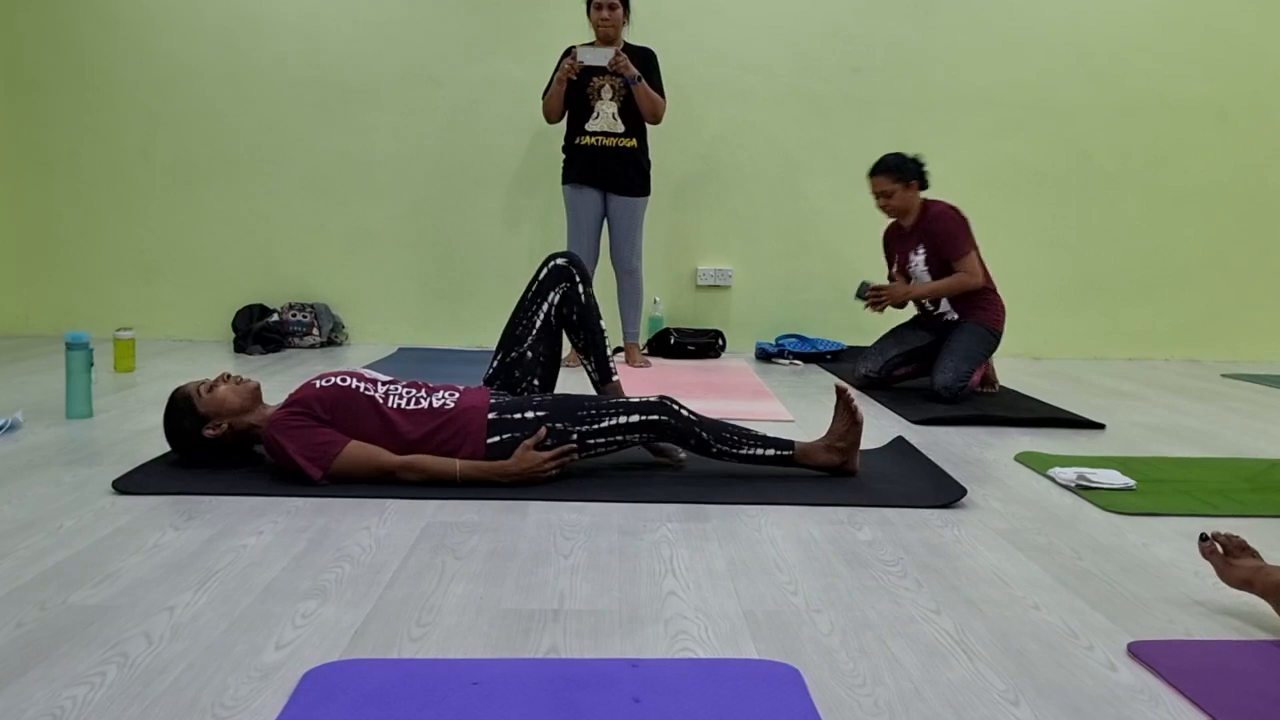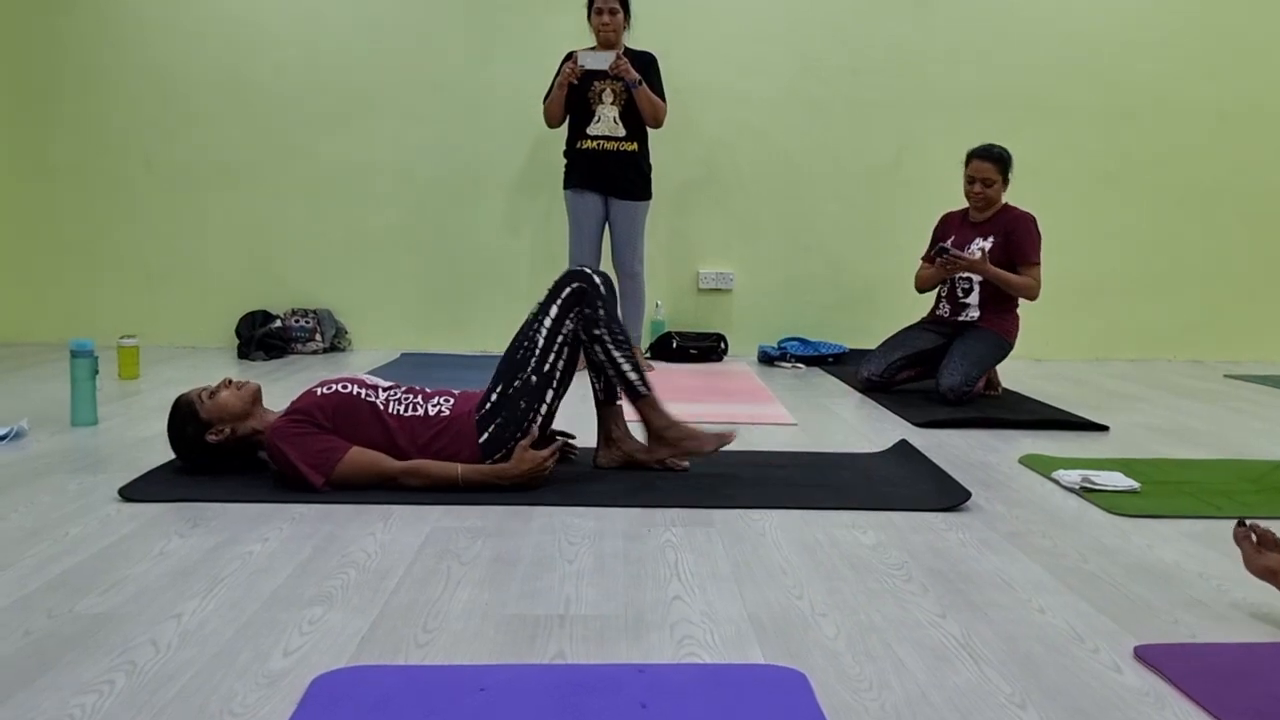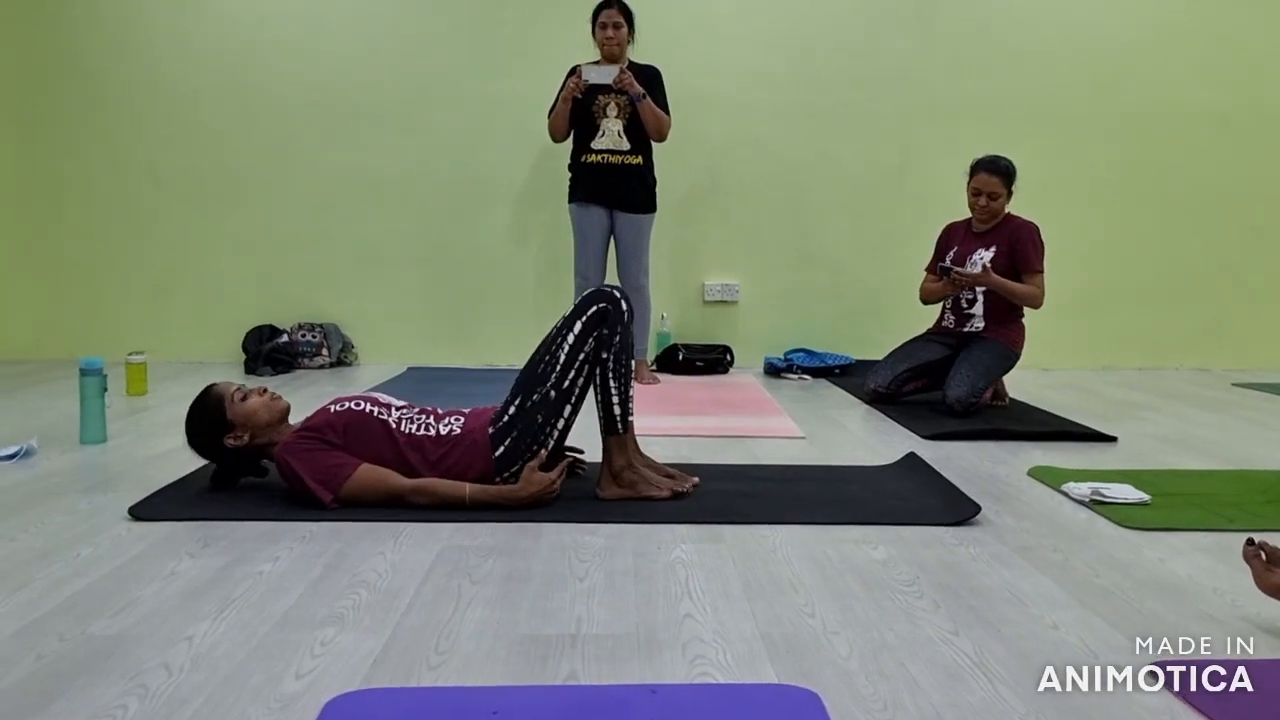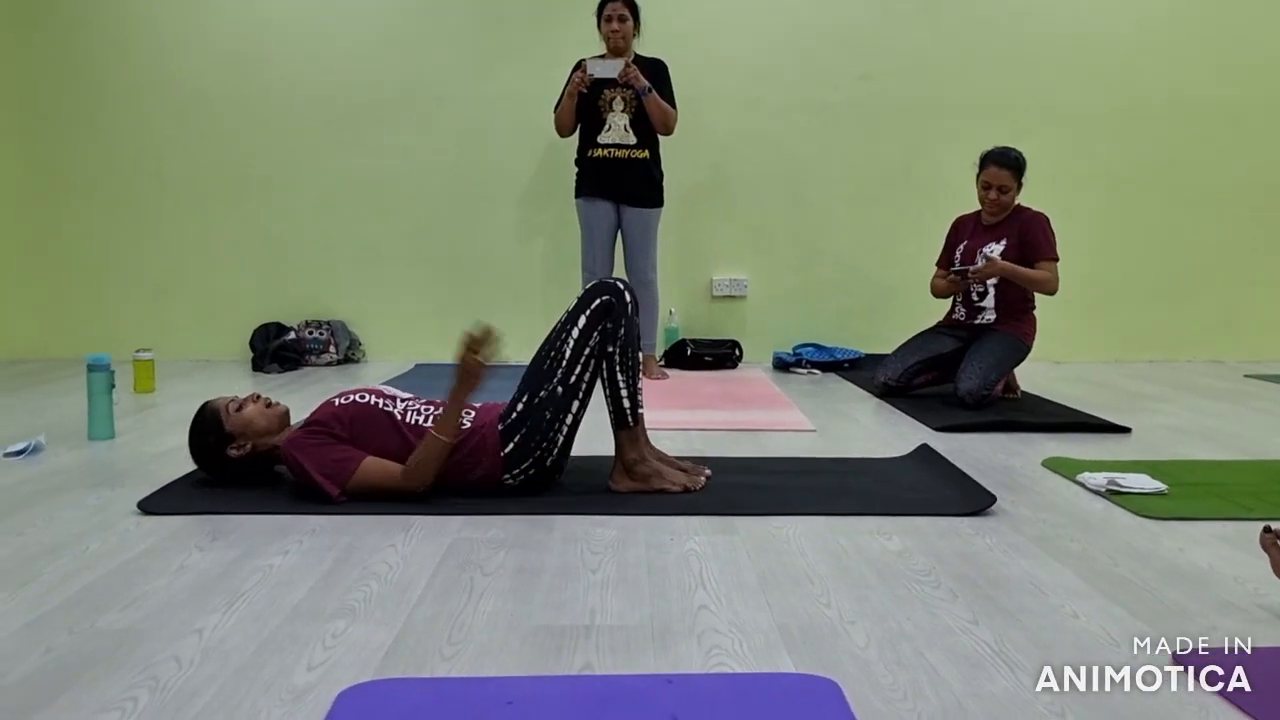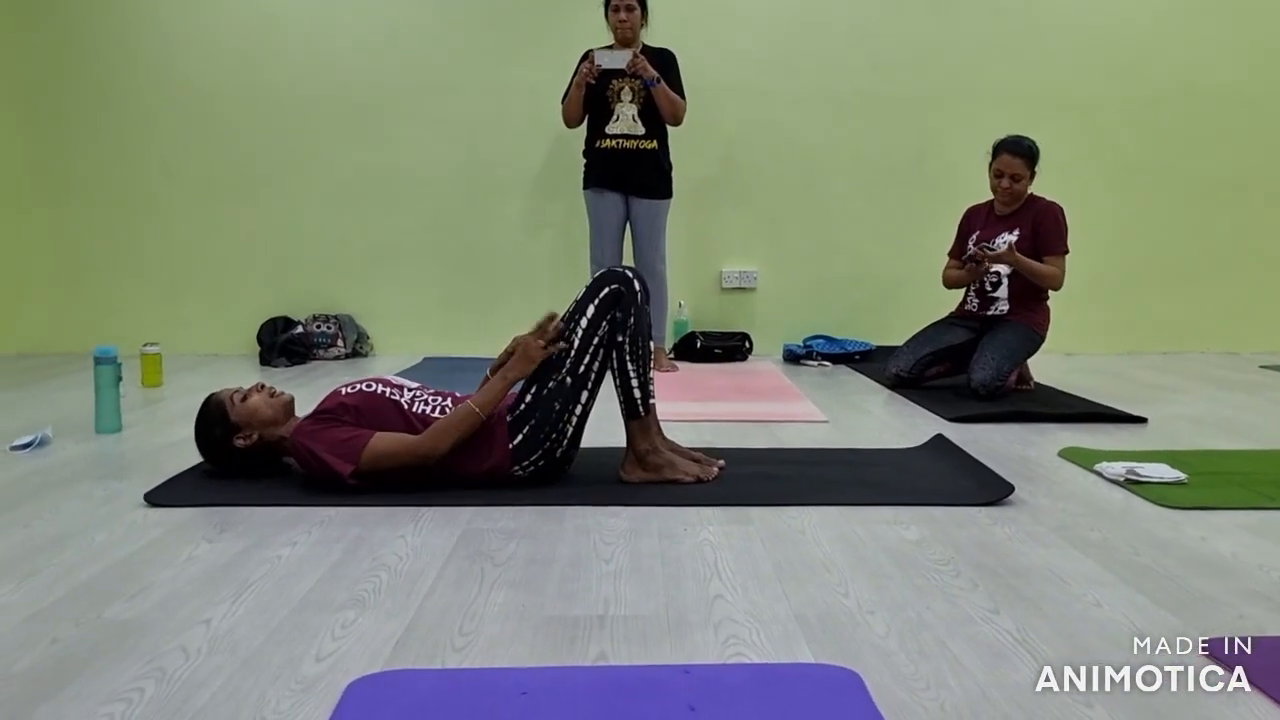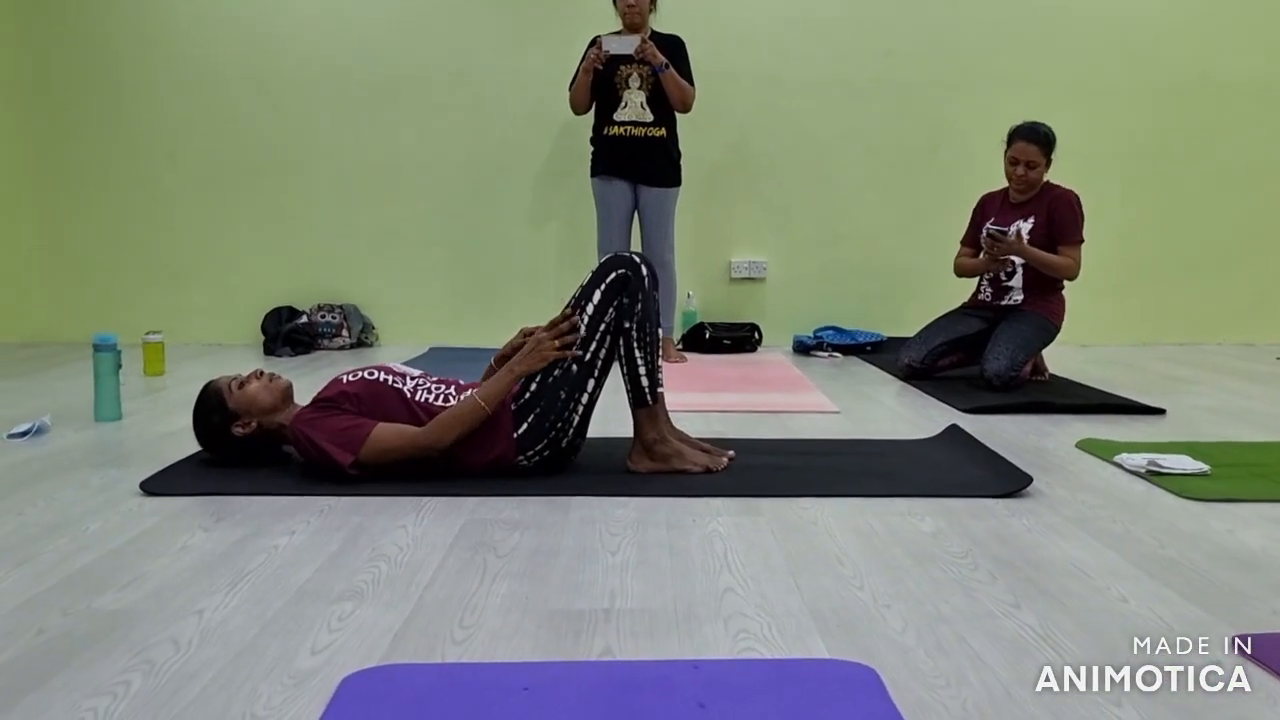
dt=0.7s
person 1, frame 1
left shoulder: (301, 409)
right shoulder: (288, 436)
right elbow: (399, 467)
right wrist: (501, 472)
left hip: (493, 402)
right hip: (492, 436)
left knee: (563, 269)
right knee: (663, 416)
left ankle: (616, 399)
right ankle: (815, 454)
person 1, frame 2
left shoulder: (304, 412)
right shoulder: (290, 441)
right elbow: (402, 472)
left wrist: (543, 430)
right wrist: (507, 472)
left hip: (480, 411)
right hip: (490, 439)
left knee: (589, 287)
right knee: (580, 286)
left ankle: (615, 440)
right ankle: (659, 428)
person 1, frame 3
left shoulder: (312, 434)
right shoulder: (298, 456)
right elbow: (410, 490)
left wrist: (540, 447)
right wrist: (512, 493)
left hip: (490, 431)
right hip: (500, 456)
left knee: (607, 305)
right knee: (604, 310)
left ankle: (625, 458)
right ankle: (620, 473)
person 1, frame 4
left shoulder: (317, 433)
right shoulder: (305, 452)
right elbow: (414, 479)
left wrist: (497, 399)
right wrist: (463, 386)
left hip: (503, 433)
right hip: (516, 455)
left knee: (611, 295)
right knee: (606, 303)
left ankle: (637, 451)
right ankle: (633, 466)
person 1, frame 5
left shoulder: (322, 426)
right shoulder: (314, 443)
right elbow: (429, 447)
left wrist: (500, 367)
right wrist: (512, 374)
left hip: (511, 424)
right hip: (523, 446)
left knee: (622, 283)
right knee: (615, 292)
left ankle: (650, 440)
right ankle: (644, 455)
person 1, frame 6
left shoulder: (324, 411)
right shoulder: (314, 431)
right elbow: (432, 440)
left wrist: (509, 355)
right wrist: (519, 369)
left hip: (519, 414)
right hip: (529, 435)
left knee: (629, 270)
right knee: (622, 279)
left ankle: (658, 430)
right ankle: (652, 445)
person 2, frame 1
left shoulder: (643, 57)
right shoulder: (573, 55)
left elbow: (656, 115)
right elbow: (551, 116)
left wrist: (632, 74)
right wrist: (561, 79)
left hip: (629, 175)
right hip: (581, 174)
left knee: (628, 262)
right knee: (580, 260)
left ankle: (632, 344)
person 2, frame 2
left shoulder: (644, 62)
right shoulder: (573, 61)
left elbow: (657, 120)
right elbow: (551, 121)
left wrist: (633, 79)
right wrist: (562, 84)
left hip: (630, 182)
right hip: (583, 180)
left knee: (630, 267)
right knee: (582, 266)
left ankle: (635, 349)
person 2, frame 3
left shoulder: (648, 75)
right shoulder: (578, 74)
left elbow: (661, 133)
right elbow: (557, 135)
left wrist: (637, 92)
right wrist: (567, 97)
left hip: (635, 194)
right hip: (588, 194)
left knee: (635, 279)
right knee: (587, 279)
left ankle: (640, 361)
person 2, frame 4
left shoulder: (654, 68)
right shoulder: (584, 68)
left elbow: (668, 126)
right elbow: (563, 129)
left wrist: (642, 86)
right wrist: (572, 92)
left hip: (642, 188)
right hip: (595, 188)
left knee: (643, 274)
right knee: (595, 274)
left ankle: (649, 356)
person 2, frame 5
left shoulder: (662, 59)
right shoulder: (592, 59)
left elbow: (676, 116)
right elbow: (571, 120)
left wrist: (651, 76)
right wrist: (580, 82)
left hip: (651, 179)
right hip: (603, 179)
left knee: (652, 264)
right knee: (604, 265)
left ankle: (658, 347)
person 2, frame 6
left shoulder: (671, 45)
right shoulder: (600, 45)
left elbow: (685, 103)
right elbow: (578, 107)
left wrist: (659, 62)
right wrist: (587, 69)
left hip: (659, 167)
right hip: (610, 167)
left knee: (660, 254)
right knee: (611, 254)
left ankle: (666, 338)
person 3, frame 1
left shoulder: (941, 218)
right shoulder: (892, 234)
left elbow: (973, 278)
right elbow: (900, 290)
left wrist: (908, 293)
right wrist: (886, 299)
left hip: (976, 318)
right hip: (930, 322)
left knee: (946, 386)
right knee: (865, 375)
left ankle: (978, 368)
right ankle: (947, 360)
person 3, frame 2
left shoulder: (1019, 223)
right shoulder: (949, 221)
left elbow: (1032, 289)
right elbow: (920, 283)
left wrist: (985, 270)
right wrist: (940, 271)
left hip: (990, 327)
right hip: (941, 323)
left knee: (952, 387)
right knee: (869, 375)
left ankle: (979, 372)
right ankle: (951, 362)
person 3, frame 3
left shoulder: (1022, 232)
right shoulder: (952, 232)
left elbow: (1036, 297)
right elbow: (925, 294)
left wrist: (990, 281)
right wrist: (946, 287)
left hip: (996, 337)
right hip: (947, 333)
left knee: (959, 398)
right knee: (876, 386)
left ankle: (987, 383)
right ankle: (959, 373)
person 3, frame 4
left shoulder: (1032, 223)
right shoulder: (962, 225)
left elbow: (1050, 284)
right elbow: (936, 285)
left wrist: (1004, 269)
right wrist: (952, 285)
left hip: (1007, 329)
right hip: (958, 326)
left knee: (970, 390)
right knee: (886, 379)
left ankle: (998, 376)
right ankle: (968, 365)
person 3, frame 5
left shoulder: (1046, 213)
right shoulder: (974, 215)
left elbow: (1056, 279)
right elbow: (948, 277)
left wrist: (1014, 260)
right wrist: (969, 274)
left hip: (1020, 320)
right hip: (970, 317)
left knee: (984, 382)
right knee: (898, 370)
left ankle: (1012, 367)
right ankle: (980, 357)
person 3, frame 6
left shoulder: (1062, 201)
right shoulder: (988, 203)
left elbow: (1071, 269)
right elbow: (960, 265)
left wrist: (1021, 251)
right wrist: (987, 263)
left hip: (1034, 310)
right hip: (983, 307)
left knee: (997, 372)
right knee: (910, 361)
left ankle: (1026, 358)
right ankle: (995, 347)
